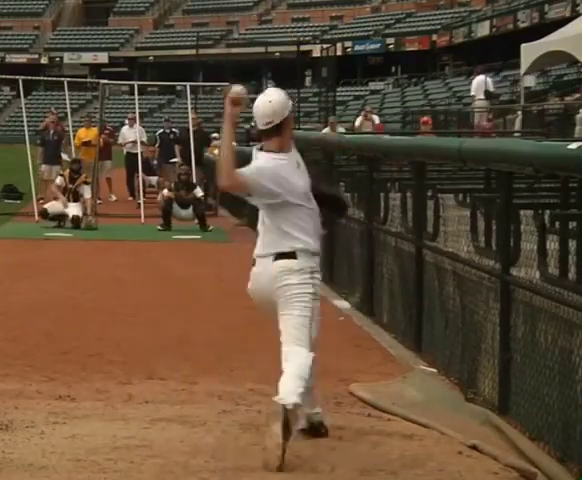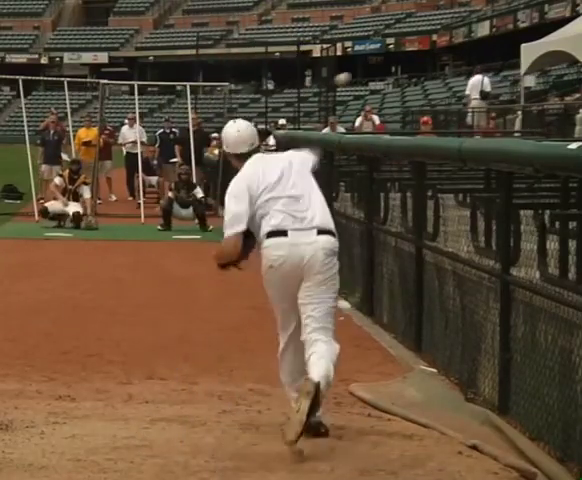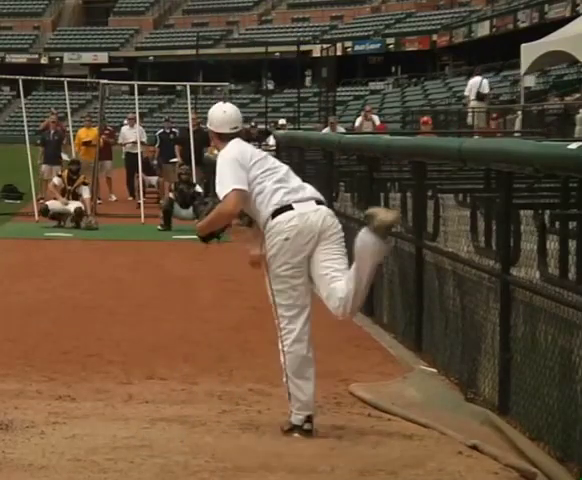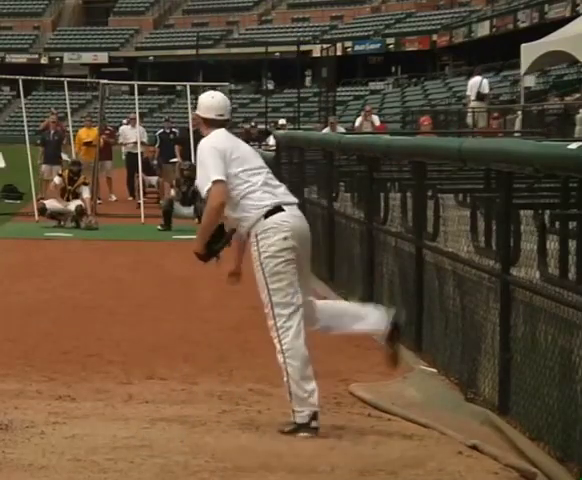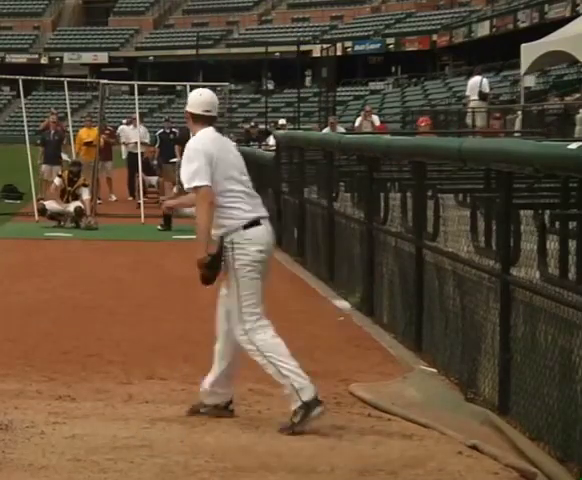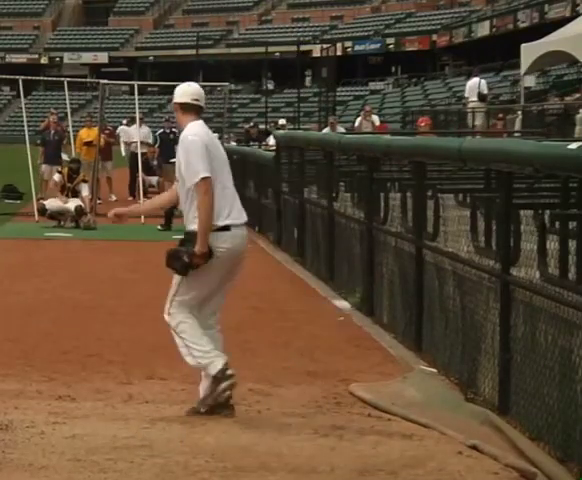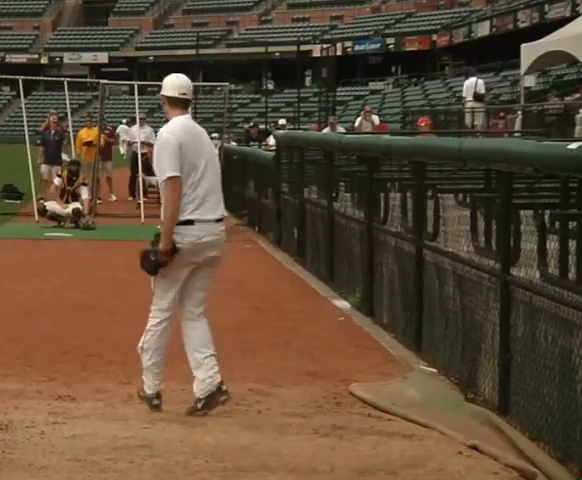
dt=0.2s
person 1, frame 1
left shoulder: (280, 153)
right shoulder: (266, 169)
right elbow: (227, 180)
right wrist: (229, 122)
left hip: (267, 270)
right hip: (295, 270)
left knee: (298, 339)
right knee: (299, 350)
left ankle: (308, 416)
person 1, frame 2
left shoulder: (237, 186)
right shoulder: (289, 159)
left elbow: (226, 253)
right elbow: (310, 154)
left hip: (277, 249)
right hip: (320, 246)
left knee: (290, 335)
right knee: (319, 335)
left ankle: (307, 413)
right ankle: (313, 385)
person 1, frame 3
left shoulder: (228, 159)
right shoulder: (256, 155)
left elbow: (231, 207)
left wrist: (204, 226)
right wrist: (262, 253)
left hip: (286, 226)
right hip: (322, 216)
left knee: (292, 325)
right knee: (343, 300)
left ankle: (301, 416)
right ankle: (372, 232)
person 1, frame 4
left shoulder: (208, 146)
right shoulder: (239, 145)
left elbow: (216, 200)
left wrist: (200, 240)
right wrist: (238, 261)
left hip: (271, 228)
right hip: (293, 220)
left knee: (285, 323)
right knee: (305, 310)
left ankle: (304, 415)
right ankle: (382, 322)
person 1, frame 5
left shoulder: (196, 146)
right shoulder: (224, 144)
left elbow: (205, 199)
left wrist: (203, 246)
right wrist: (180, 202)
left hip: (242, 239)
right hip: (258, 230)
left knee: (250, 327)
right knee: (228, 318)
left ankle: (305, 398)
right ankle: (217, 396)
person 1, frame 6
left shoulder: (191, 137)
right shoulder: (206, 136)
left elbow: (204, 191)
right elbow: (173, 195)
left wrist: (201, 242)
right wrist: (129, 211)
left hip: (214, 238)
right hip: (235, 236)
left knee: (178, 311)
right knee: (205, 317)
left ankle: (217, 370)
right ankle: (215, 394)
person 1, frame 7
left shoulder: (168, 133)
right shoulder: (202, 135)
left elbow: (172, 190)
left wrist: (165, 239)
left hip: (186, 233)
right hip: (214, 231)
left knee: (161, 311)
right knee: (194, 313)
left ankle: (152, 389)
right ankle: (208, 386)
